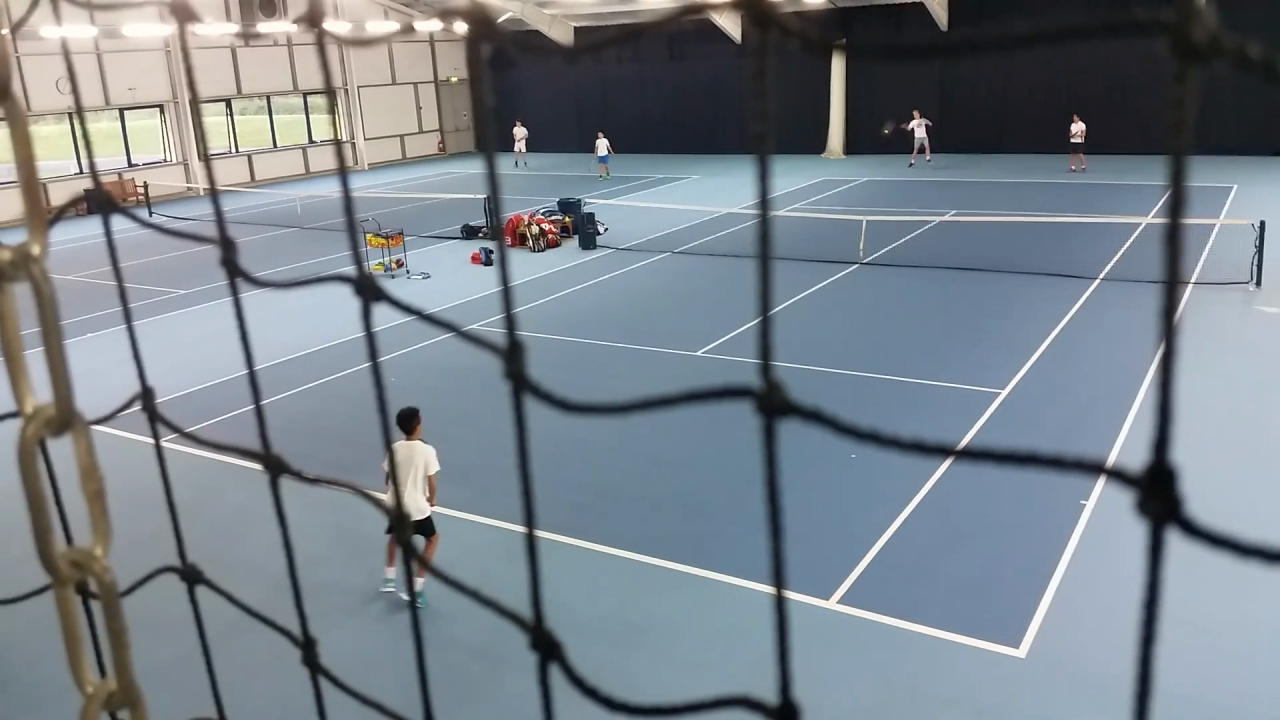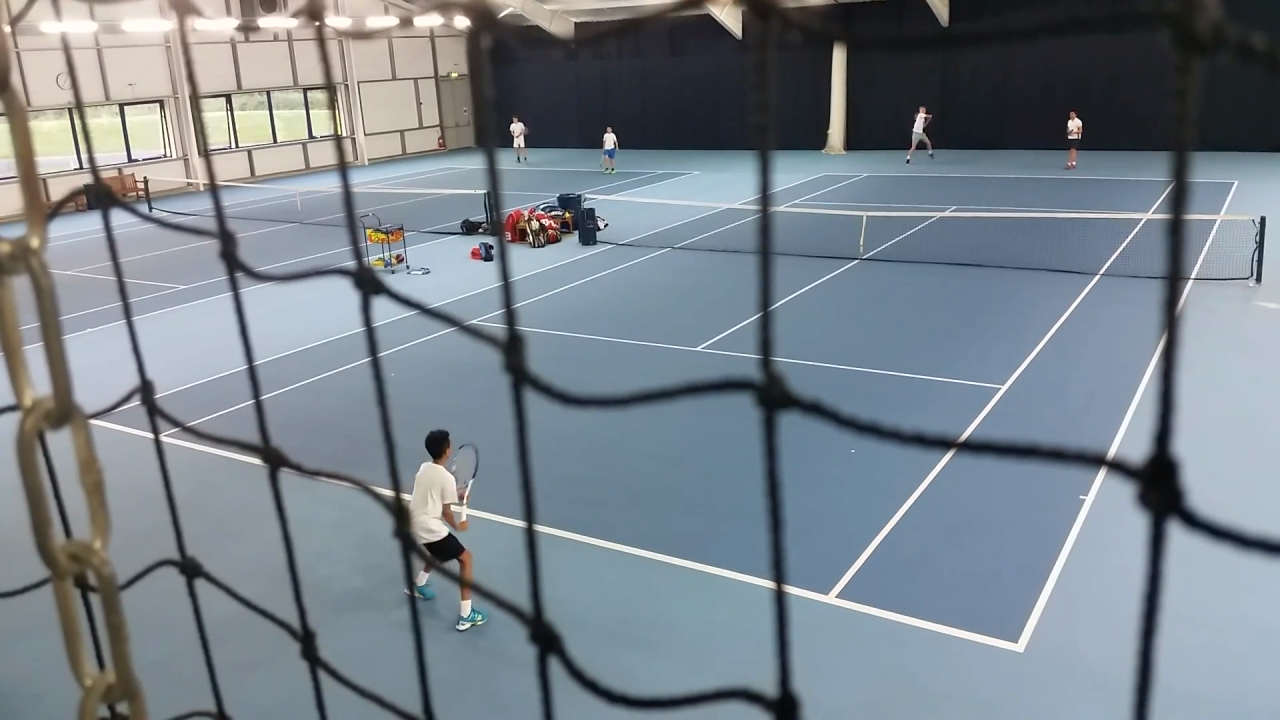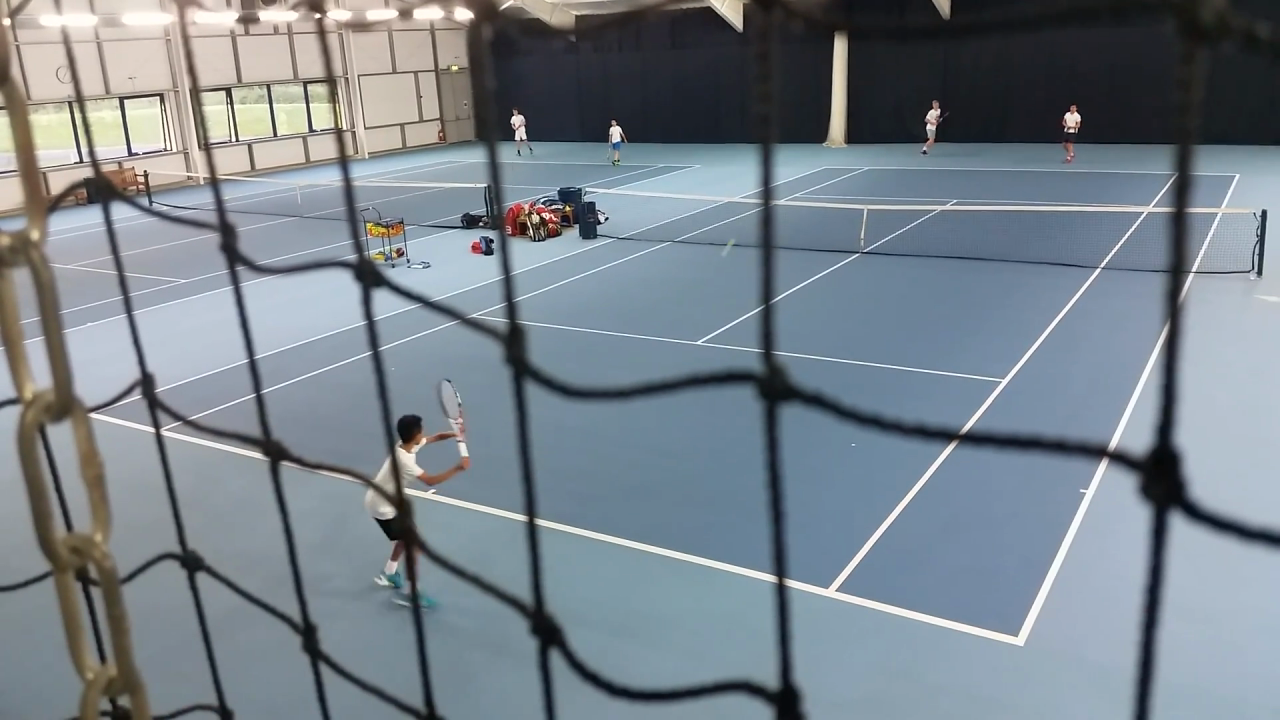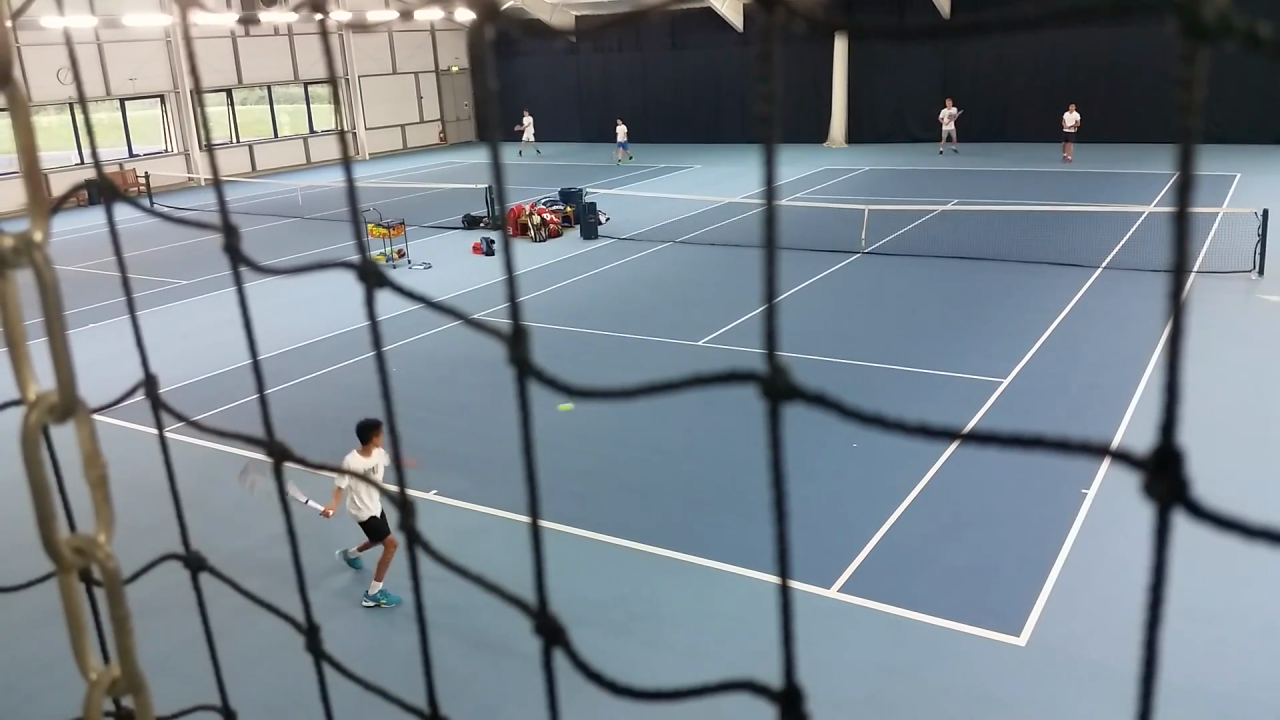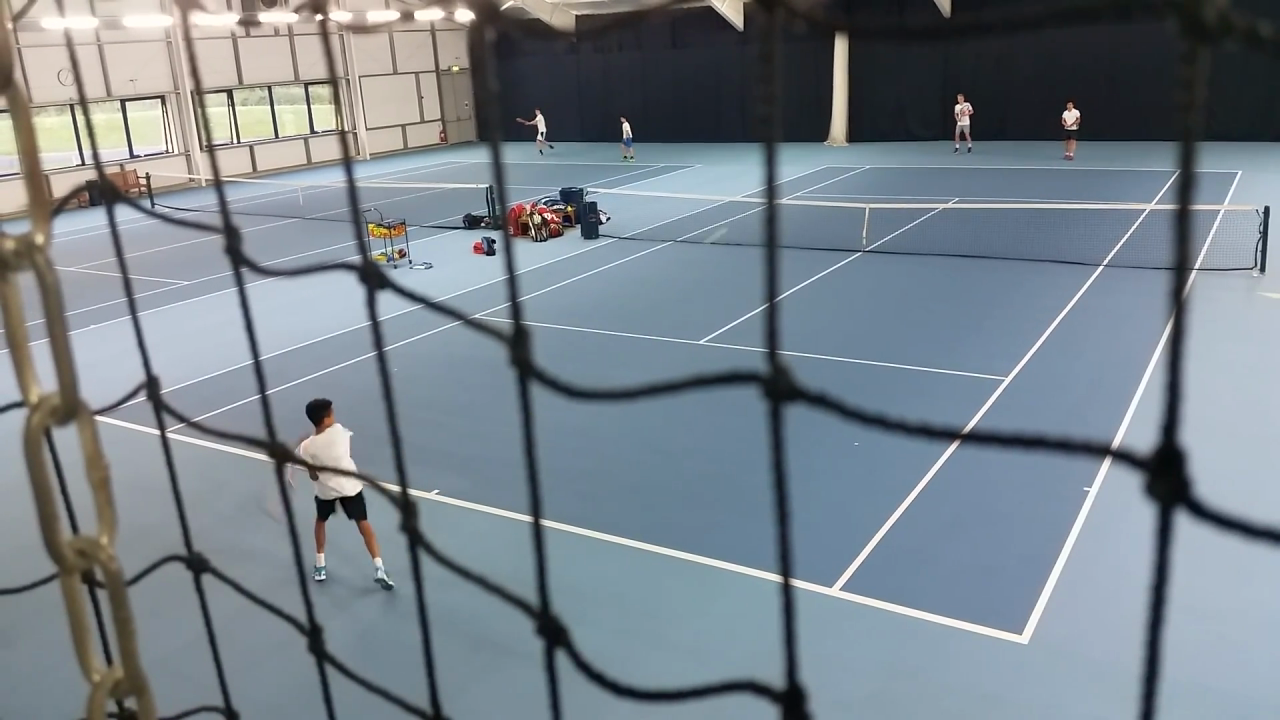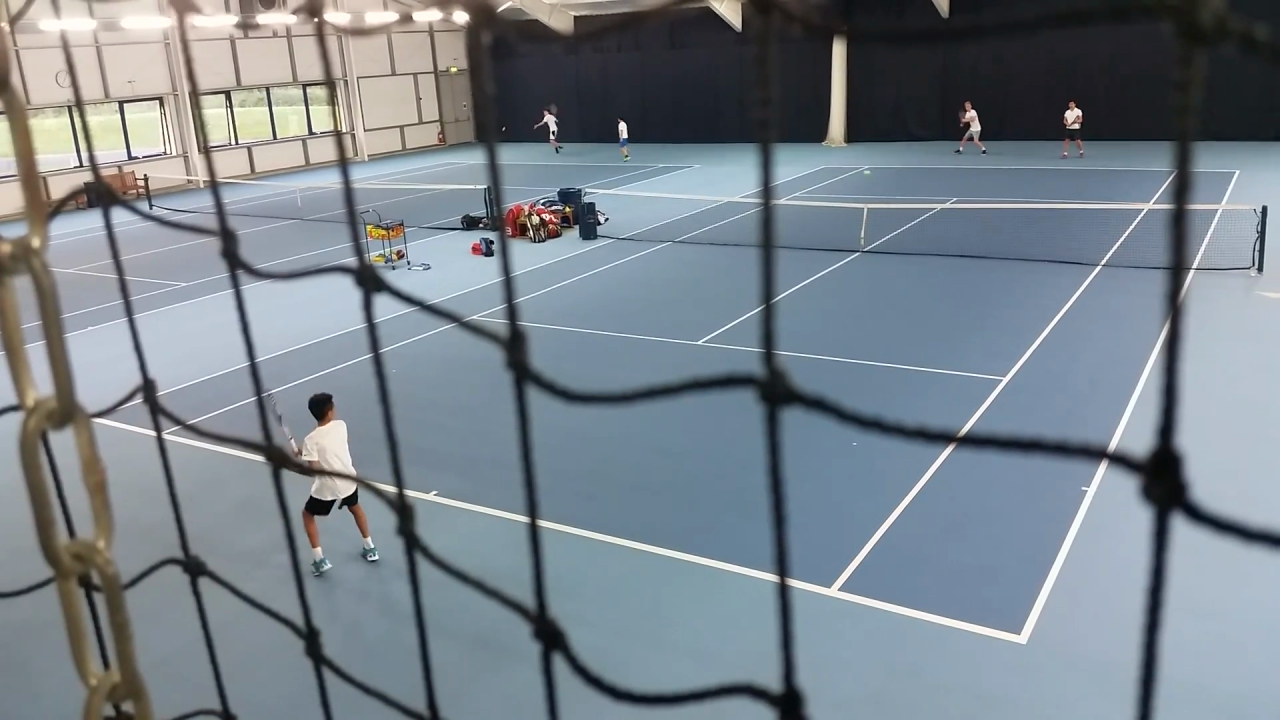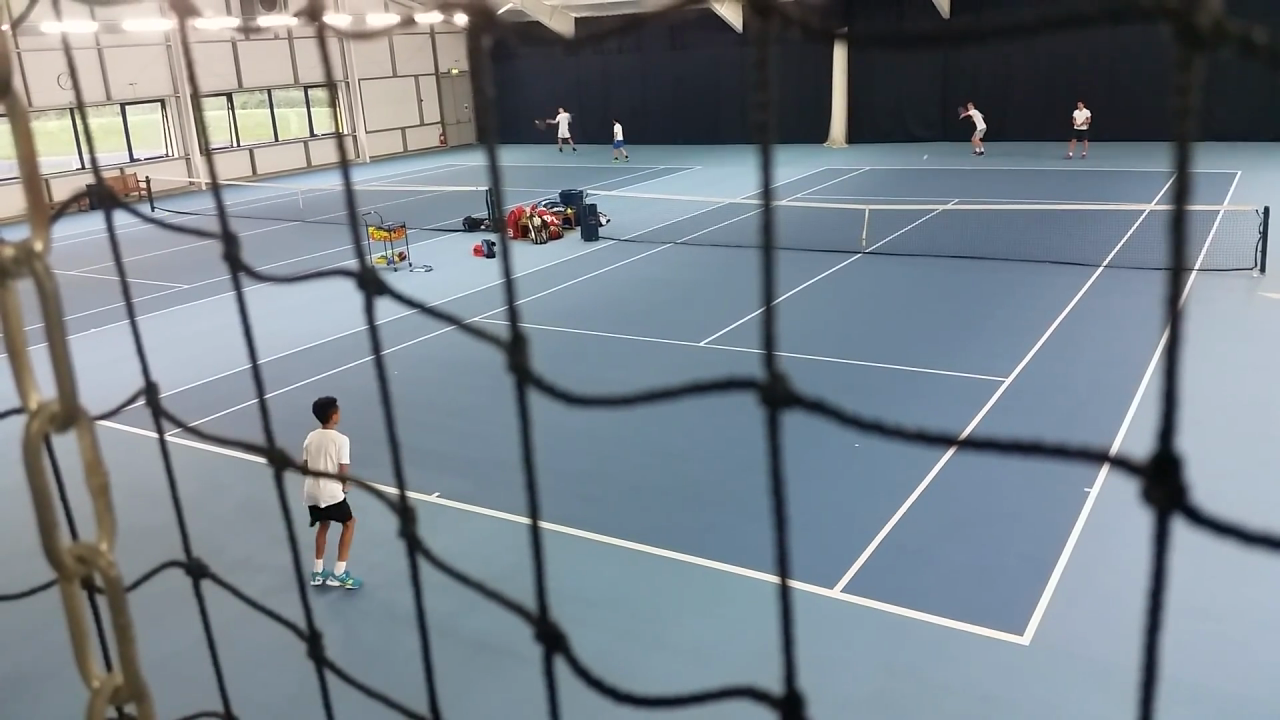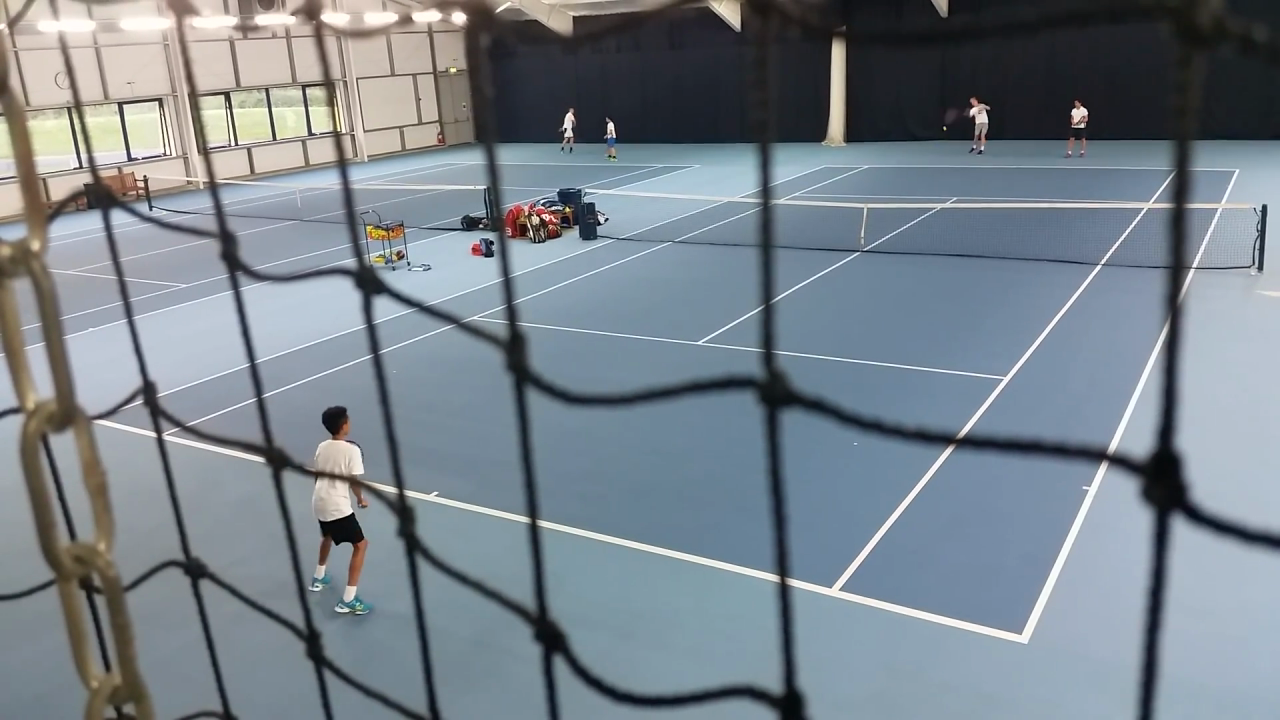
dt=0.4s
person 1, frame 1
left shoulder: (394, 449)
right shoulder: (427, 451)
left elbow: (388, 478)
right elbow: (431, 483)
right wrist: (432, 499)
left hip: (395, 505)
right hip: (417, 507)
left knee: (394, 537)
right knee: (432, 539)
left ankle: (390, 579)
right ankle: (415, 588)
person 1, frame 2
left shoulder: (424, 468)
right shoulder: (448, 479)
right elbow: (446, 514)
left wrist: (454, 497)
right wrist: (457, 525)
left hip: (413, 525)
right hip: (430, 528)
left knee: (440, 551)
right knee: (465, 559)
left ankle: (418, 584)
right ankle: (466, 614)
person 1, frame 3
left shoulder: (405, 447)
right shoulder: (403, 458)
left elbow: (434, 438)
right elbow: (429, 480)
left wrist: (456, 433)
right wrist: (458, 468)
left hip: (387, 501)
right hip: (382, 506)
left knee: (406, 532)
right knee: (411, 542)
left ankle: (389, 573)
person 1, frame 4
left shoulder: (378, 453)
right shoulder: (351, 462)
left elbow: (387, 461)
right elbow: (340, 487)
left wrist: (404, 462)
right wrist: (332, 506)
left hip: (374, 506)
right hip: (365, 511)
left knee: (378, 539)
right knee: (391, 544)
left ankle: (349, 554)
right ankle: (373, 593)
person 1, frame 5
left shoulder: (306, 447)
right shoulder: (339, 430)
left elbow: (314, 476)
left hip: (326, 490)
right hip: (351, 486)
left knee: (320, 521)
right knee: (364, 526)
left ankle: (320, 566)
right ankle: (379, 568)
person 1, frame 6
left shoulder: (311, 439)
right shoulder: (340, 425)
left elbow: (313, 469)
right wrist: (304, 453)
left hip: (326, 487)
right hip: (348, 481)
left knee: (307, 515)
right knee: (355, 507)
left ankle: (319, 559)
right ankle: (370, 548)
person 1, frame 7
left shoulder: (311, 437)
right shoulder: (342, 440)
left elbow: (306, 467)
right elbow: (343, 471)
right wrist: (343, 488)
left hip: (311, 492)
right hip: (332, 493)
left knee: (323, 525)
right knee: (349, 524)
left ankle: (318, 572)
right ankle: (339, 573)
person 1, frame 8
left shoulder: (321, 448)
right shoulder: (352, 450)
left elbow: (319, 476)
right elbow: (355, 483)
right wrist: (361, 499)
left hip: (320, 504)
right hip: (338, 508)
left knee: (329, 535)
right knee: (360, 545)
left ankle: (319, 578)
right ankle: (348, 599)
